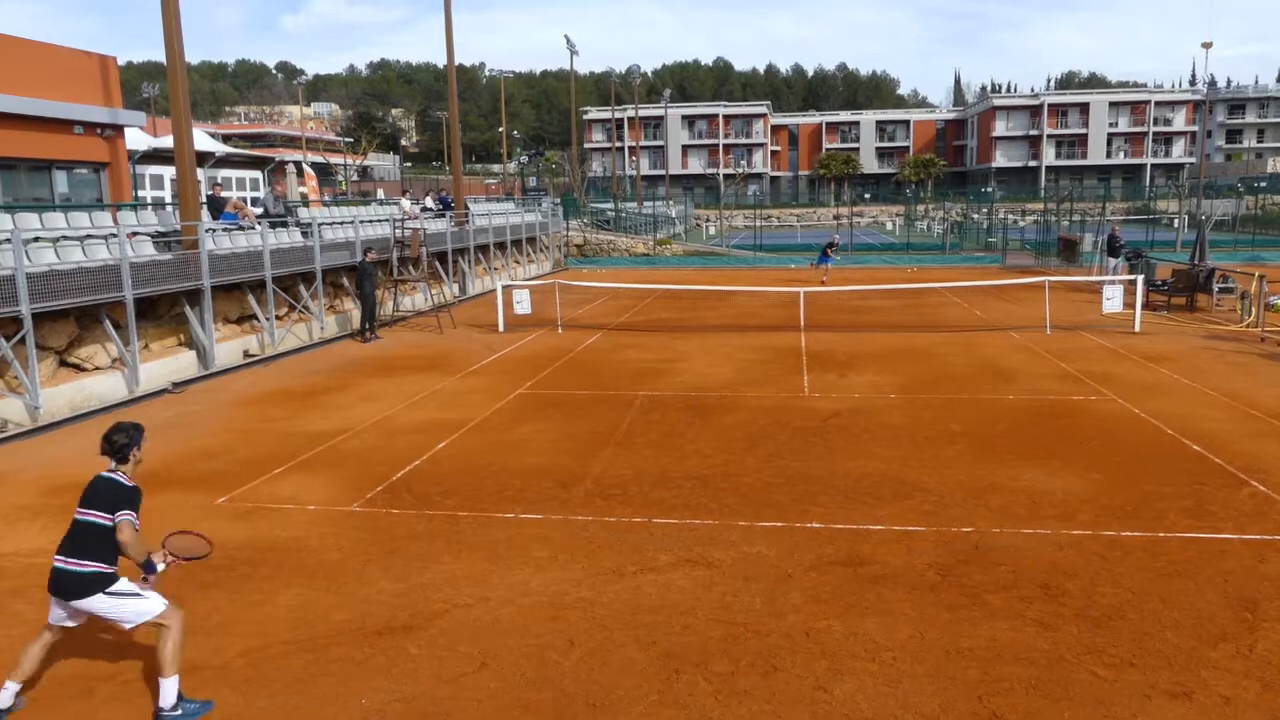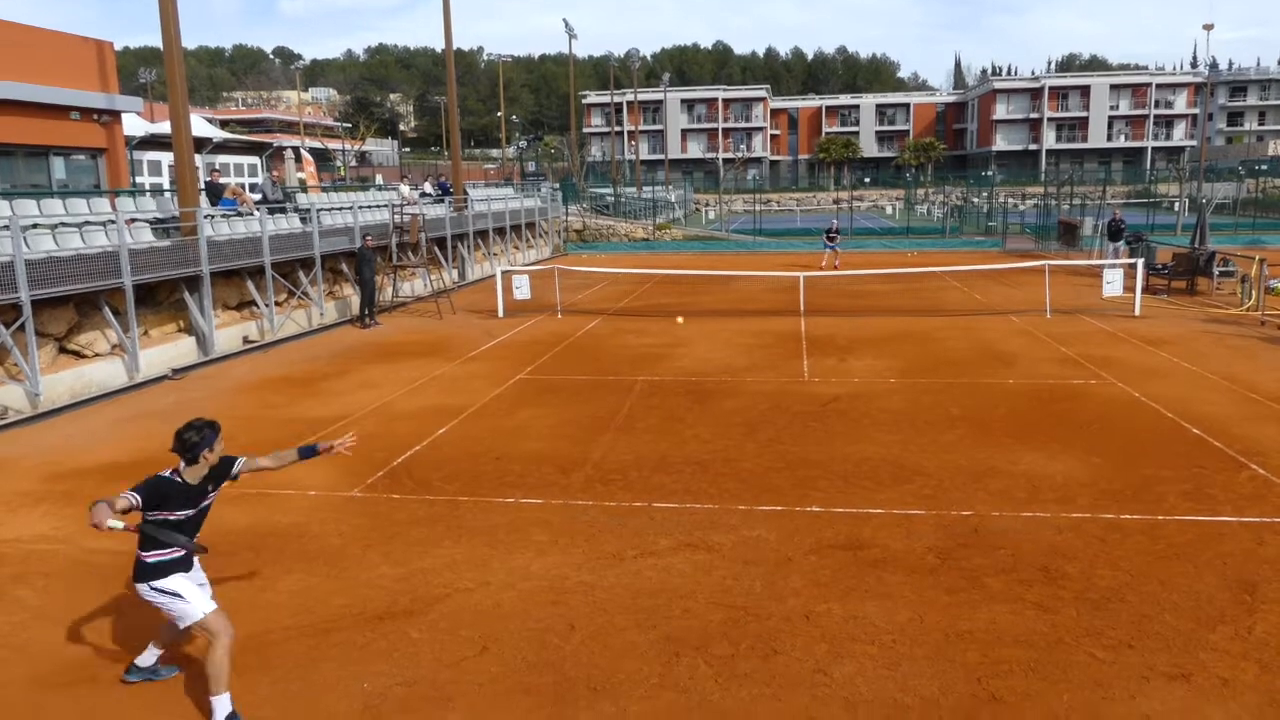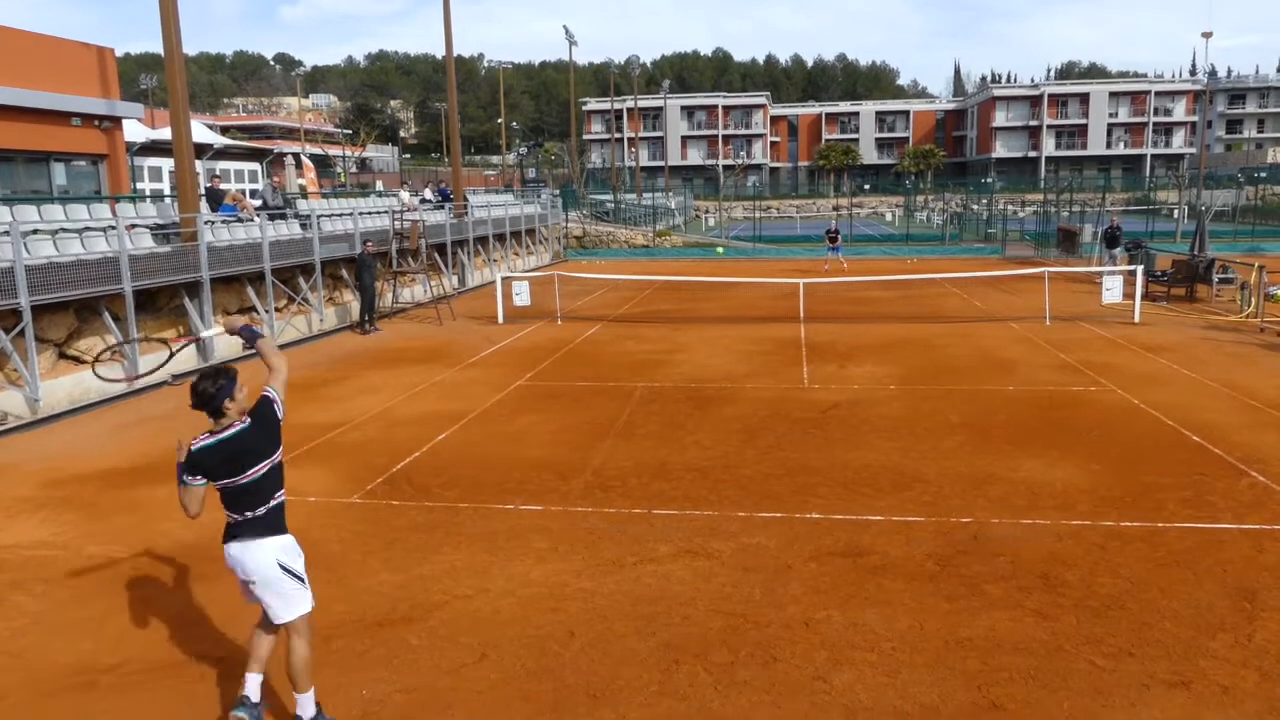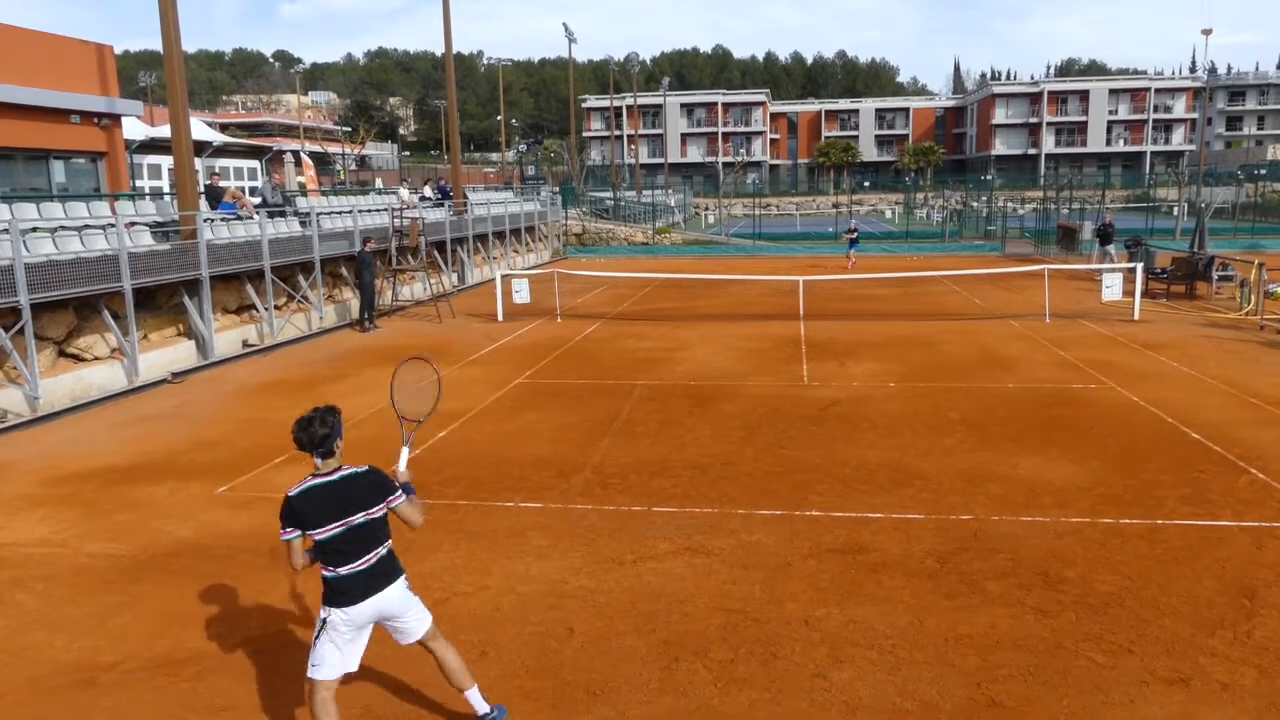
dt=0.5s
person 1, frame 1
left shoulder: (97, 483)
right shoulder: (128, 491)
right elbow: (126, 539)
left wrist: (150, 557)
right wrist: (150, 567)
left hip: (62, 579)
right hip: (95, 584)
left knee: (51, 632)
right knee: (172, 619)
person 1, frame 2
left shoulder: (214, 473)
right shoulder: (159, 485)
left elbow: (267, 461)
right elbow: (113, 505)
left wrist: (321, 448)
right wrist: (101, 508)
left hip: (180, 565)
right hip: (156, 577)
left knee: (197, 616)
right knee: (222, 632)
left ankle: (141, 666)
person 1, frame 3
left shoulder: (200, 452)
right shoulder: (262, 423)
left elbow: (192, 510)
right elbow: (279, 366)
left wrist: (183, 468)
right wrist: (248, 331)
left hip: (237, 548)
right hip: (270, 546)
left knee: (270, 624)
right knee: (299, 630)
person 1, frame 4
left shoulder: (295, 501)
right shoulder: (371, 477)
left elbow: (298, 562)
right elbow: (418, 519)
right wrist: (406, 487)
left hip: (344, 605)
right hip: (390, 588)
left knee: (321, 693)
right knee: (435, 642)
